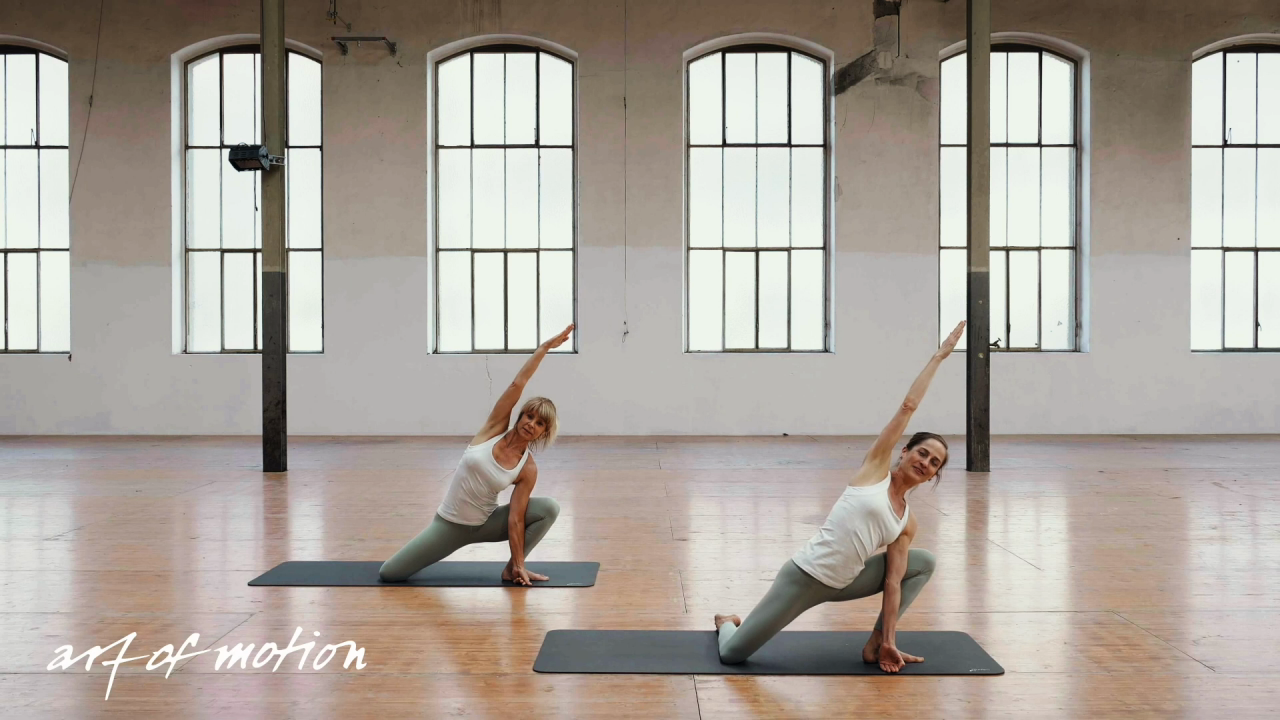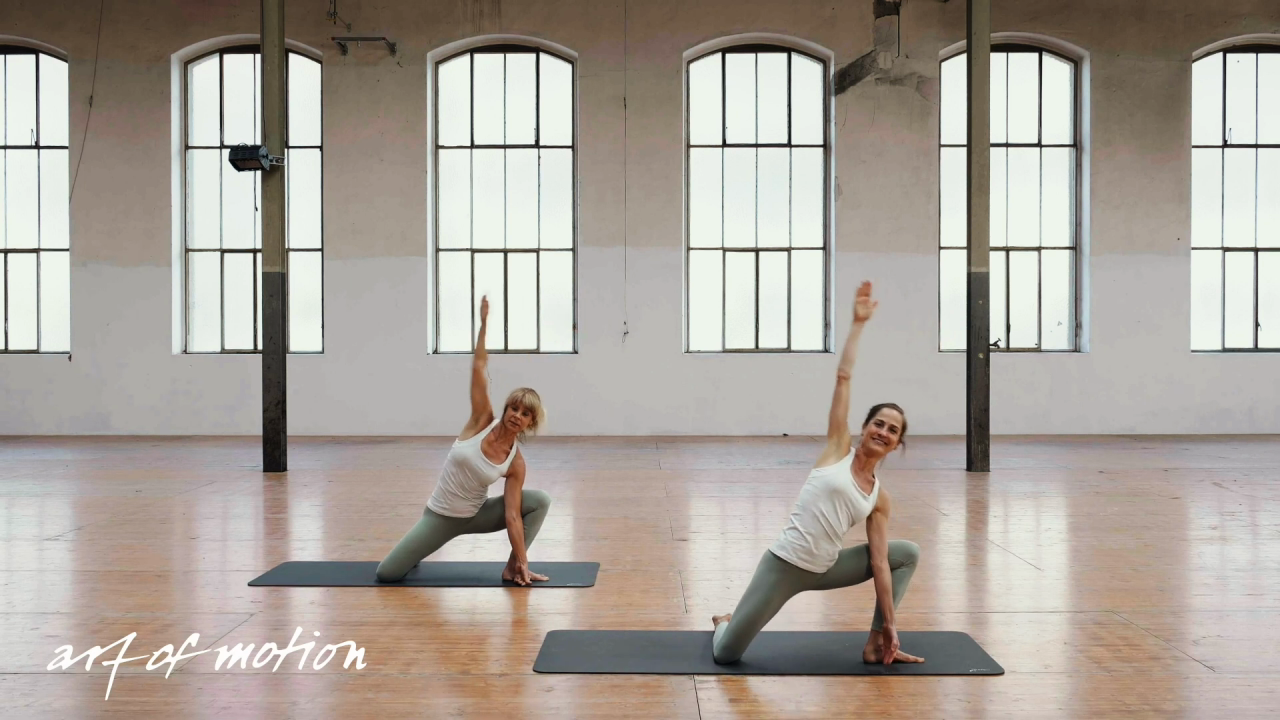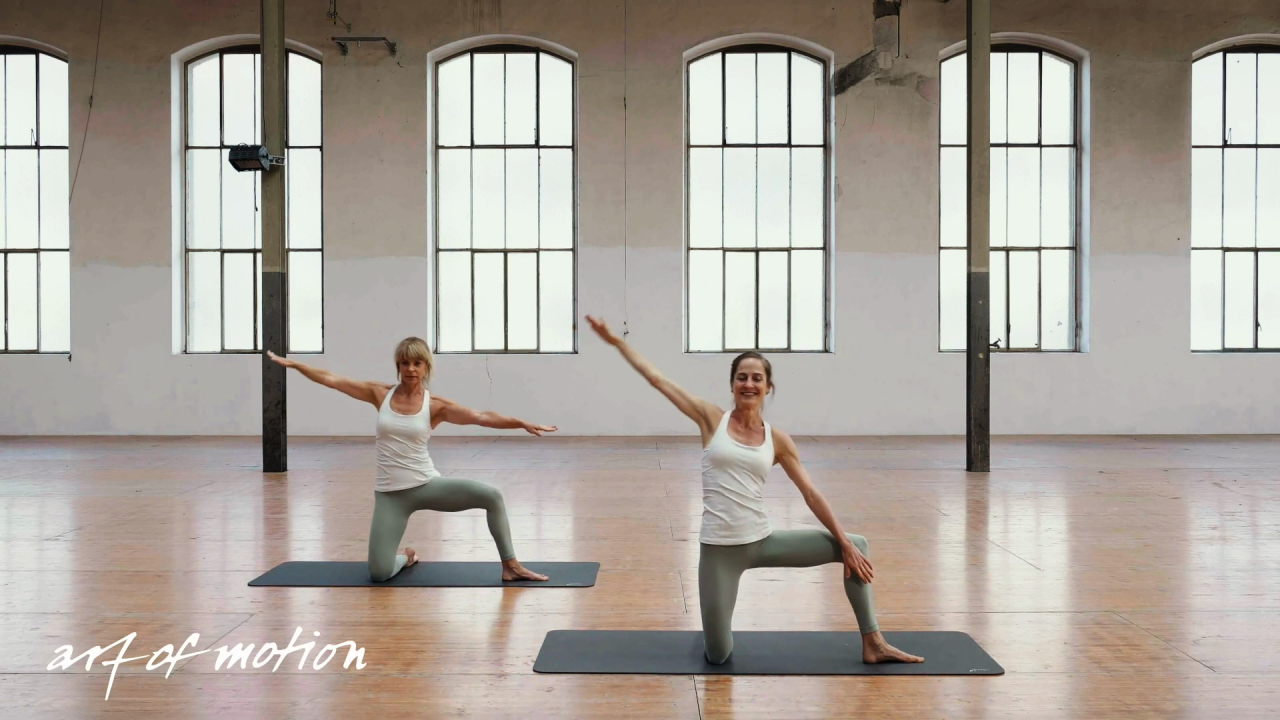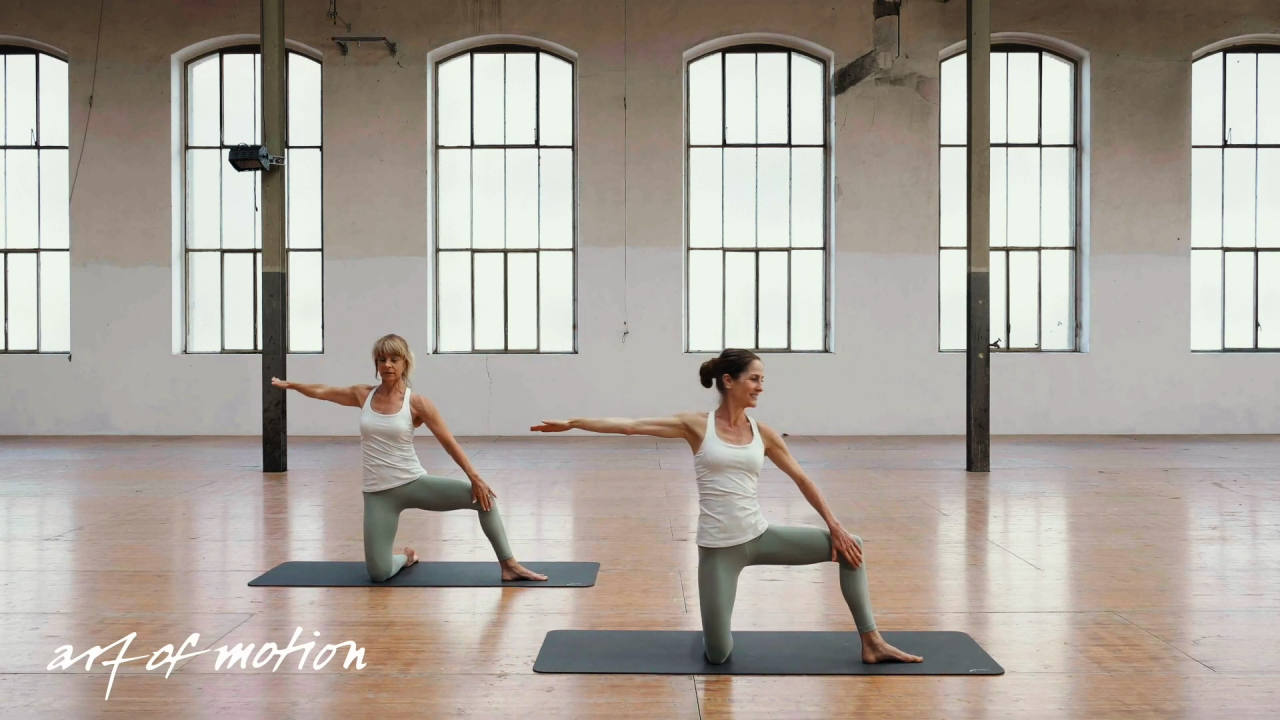
dt=1s
person 1, frame 1
left shoulder: (907, 523)
right shoulder: (876, 469)
left elbow: (893, 581)
right elbow: (908, 406)
left wrist: (889, 639)
right wrist: (939, 356)
left hip: (840, 585)
right hip: (804, 575)
left knee: (924, 562)
right knee: (732, 655)
left ankle: (875, 644)
right ankle: (727, 623)
person 1, frame 2
left shoulder: (880, 499)
right shoulder: (838, 450)
left elbow: (879, 563)
right elbow: (843, 377)
left wrist: (889, 622)
right wrist: (858, 323)
left hip: (823, 571)
right hip: (783, 565)
left knee: (907, 554)
right knee: (726, 655)
left ankle: (875, 644)
right ankle: (724, 622)
person 1, frame 3
left shoulder: (777, 439)
right shoulder: (713, 418)
left elbow: (811, 494)
right elbow: (657, 379)
left wrist: (845, 544)
right wrist: (617, 341)
left hip: (763, 542)
right hip: (719, 549)
left knee: (855, 547)
right knee: (718, 655)
left ankle: (873, 645)
right ankle: (718, 630)
person 1, frame 4
left shoulder: (763, 433)
right shoulder: (697, 424)
left elbow: (801, 479)
right elbow: (630, 425)
left wrist: (835, 527)
right wrist: (573, 422)
left hip: (760, 536)
right hip: (719, 548)
left knee: (848, 547)
right knee: (718, 655)
left ankle: (872, 643)
right ankle: (716, 627)
person 2, frame 1
left shoulder: (528, 469)
right shoulder: (495, 429)
left elbow: (516, 518)
right elbow: (516, 385)
left wrist: (520, 562)
right wrist: (544, 348)
left hip: (485, 524)
right hip: (450, 524)
left knee: (549, 508)
right knee: (389, 574)
left ankle: (512, 568)
right ankle: (422, 553)
person 2, frame 2
left shoulder: (516, 463)
right shoulder: (482, 422)
left elbow: (512, 515)
right elbow: (479, 370)
left wrist: (521, 560)
right wrist: (483, 325)
left hip: (476, 516)
right hip: (440, 517)
left knee: (540, 500)
right knee: (385, 575)
left ankle: (512, 567)
right ankle: (413, 553)
person 2, frame 3
left shoulder: (436, 406)
right shoulder: (381, 393)
left elbow: (482, 417)
right elbow: (330, 378)
left wrist: (522, 423)
right wrist: (292, 363)
left hip: (427, 485)
right hip: (390, 494)
left knee: (491, 496)
right knee: (379, 574)
left ankle: (511, 566)
right ankle: (406, 557)
person 2, frame 4
left shoulder: (417, 403)
right shoulder: (363, 395)
left elbow: (448, 442)
right elbow: (322, 391)
left wrist: (475, 479)
right wrist: (289, 384)
left hip: (414, 483)
right hip: (379, 494)
left knee: (482, 498)
right knee: (379, 574)
left ankle: (509, 566)
right ankle: (406, 557)
